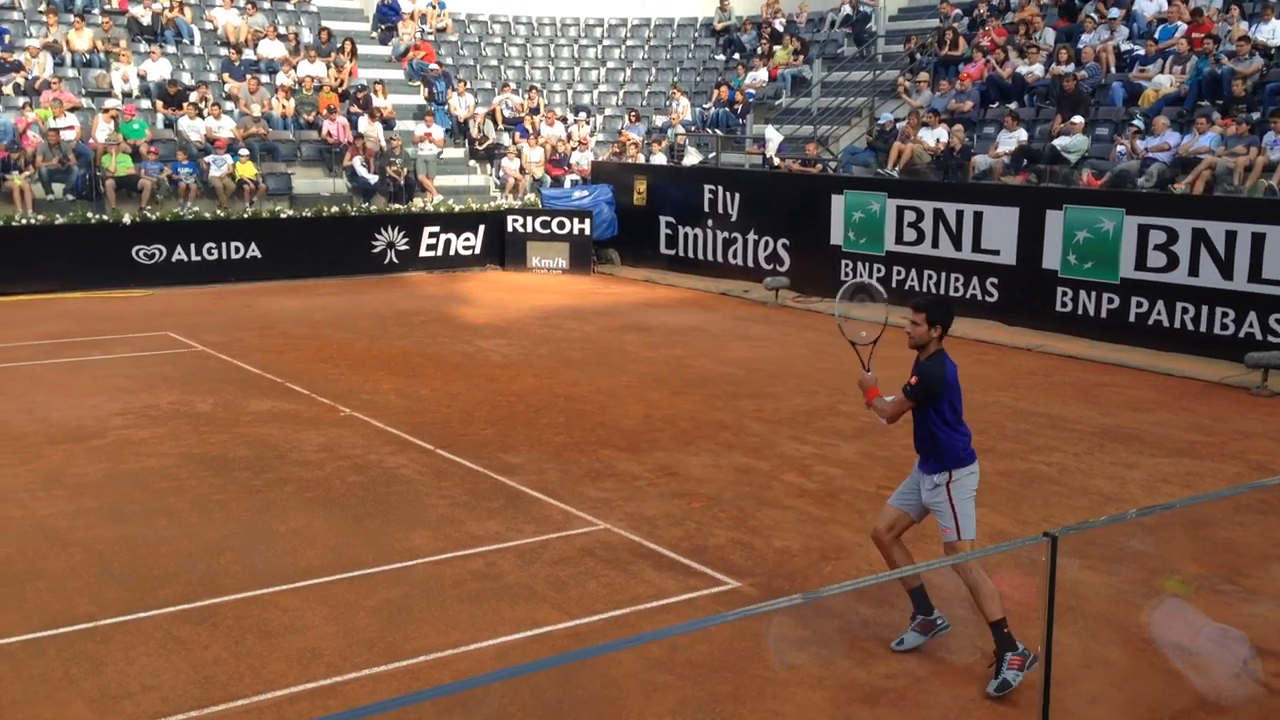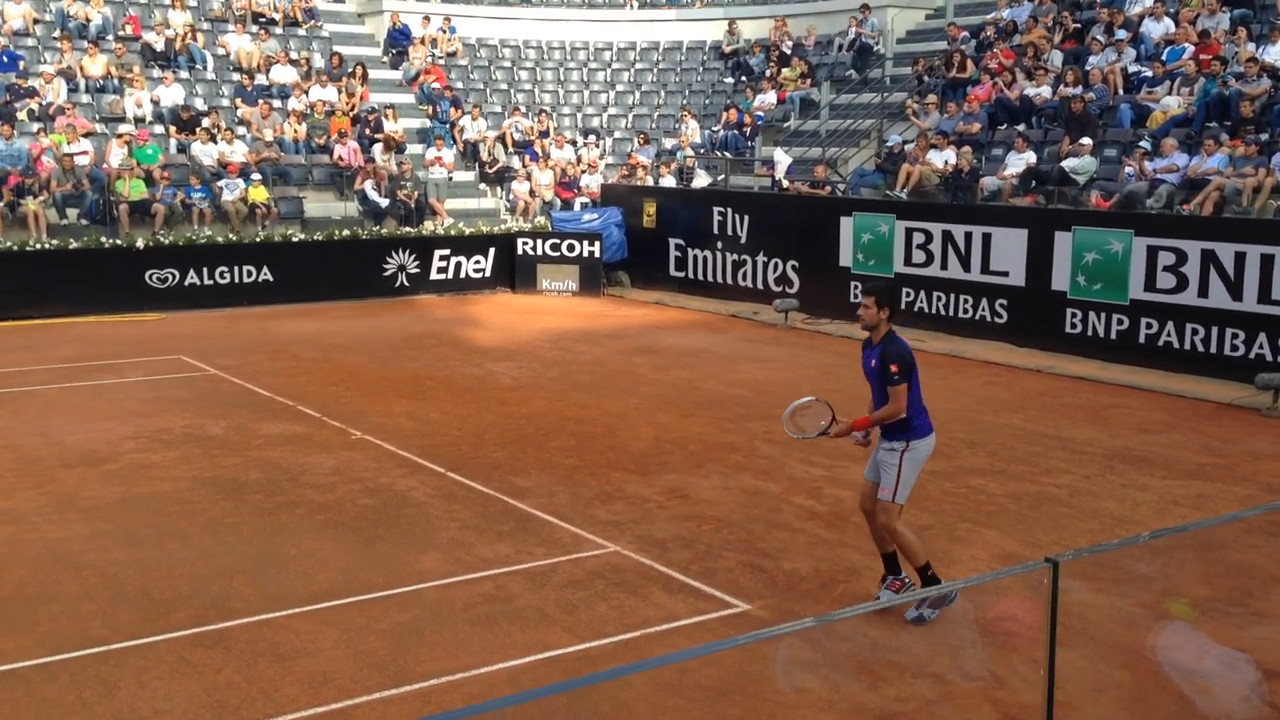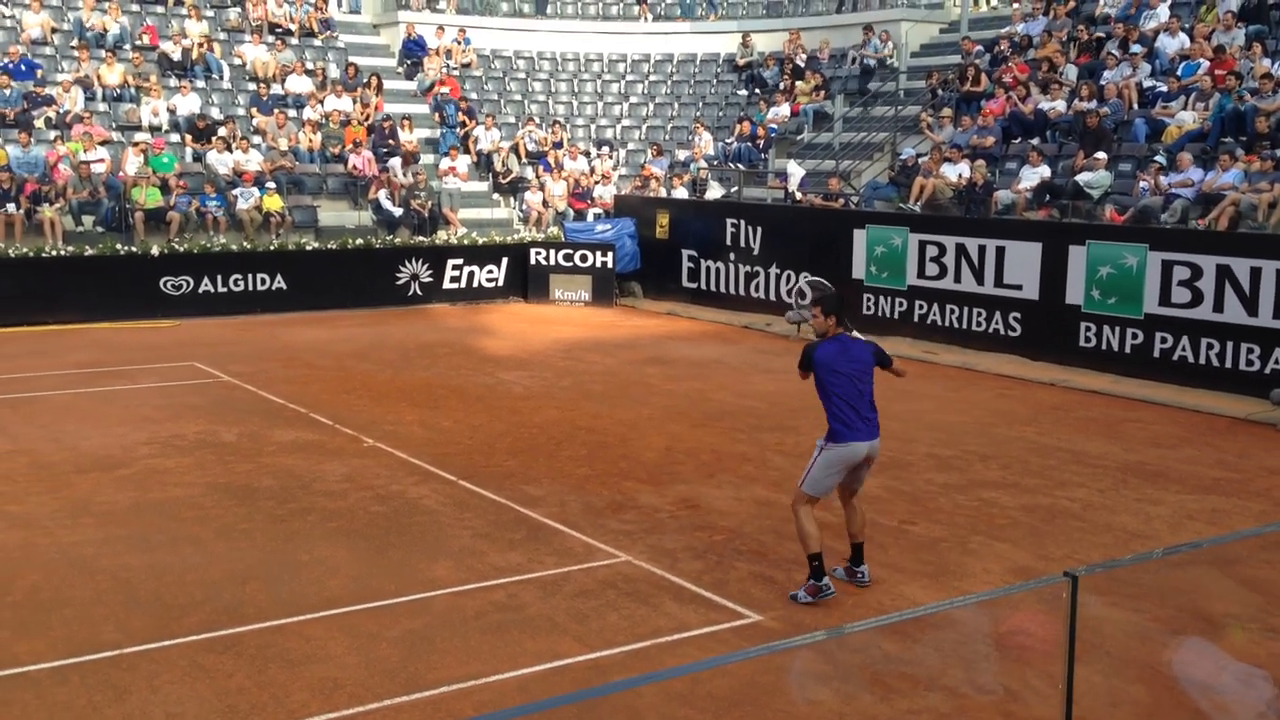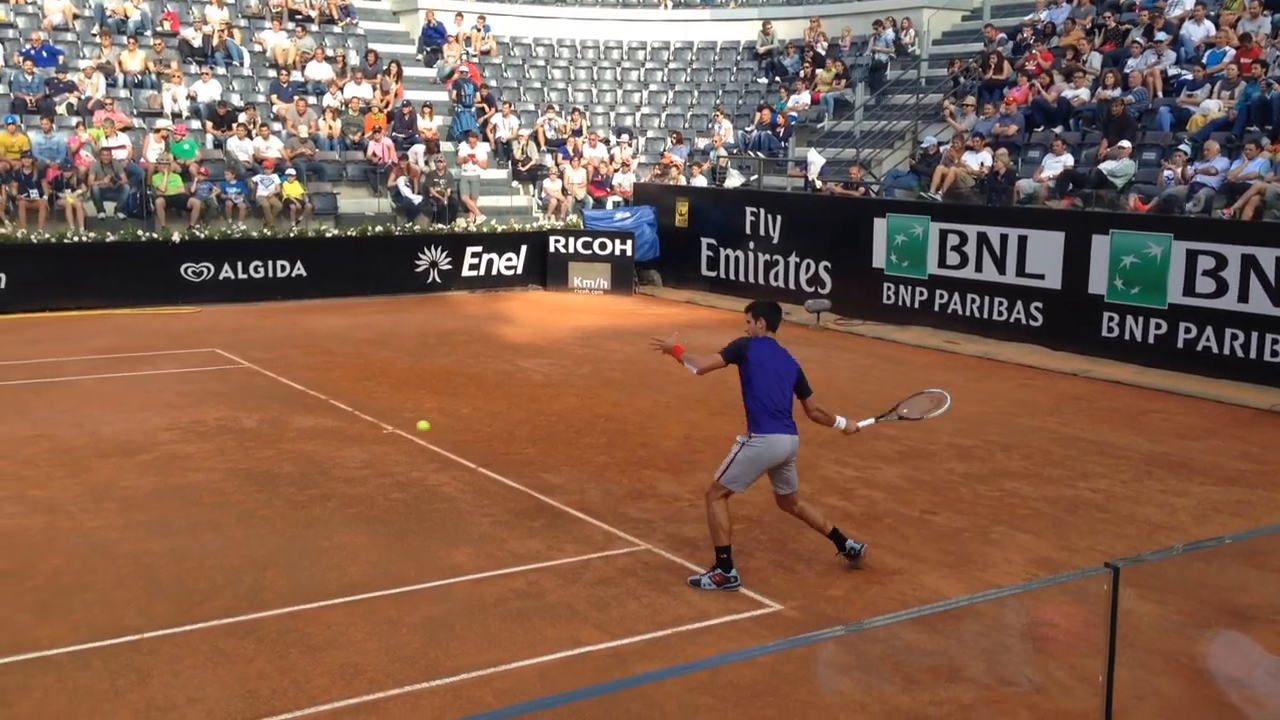
dt=0.5s
person 1, frame 1
left shoulder: (932, 369)
right shoulder: (929, 362)
left elbow: (888, 413)
right elbow: (903, 408)
left wrist: (870, 391)
right wrist: (884, 399)
left hip: (952, 474)
right hip: (927, 470)
left knee: (959, 561)
right knee: (882, 533)
left ankle: (1012, 651)
right ankle: (926, 617)
person 1, frame 2
left shoulder: (895, 352)
right shoulder: (869, 346)
left elbow: (898, 409)
left wrist: (855, 426)
right wrist: (866, 426)
left hip: (910, 442)
right hip: (891, 440)
left knee: (890, 519)
right knee: (868, 506)
left ankle: (935, 588)
right ankle: (895, 576)
person 1, frame 3
left shoulder: (813, 352)
right shoulder: (869, 348)
left elbow: (803, 375)
right elbow: (900, 371)
left hip: (842, 444)
right hip: (872, 440)
left knee: (801, 504)
right knee: (848, 494)
left ankle: (818, 580)
right ankle: (857, 567)
person 1, frame 4
left shoulder: (747, 345)
right shoulder: (789, 363)
left elbow: (700, 366)
right elbow: (813, 411)
left wrist: (675, 349)
right wrist: (841, 423)
left hip: (761, 439)
right hip: (788, 441)
left knee: (715, 496)
right knee: (790, 503)
left ankle: (725, 571)
right ankle: (847, 547)
